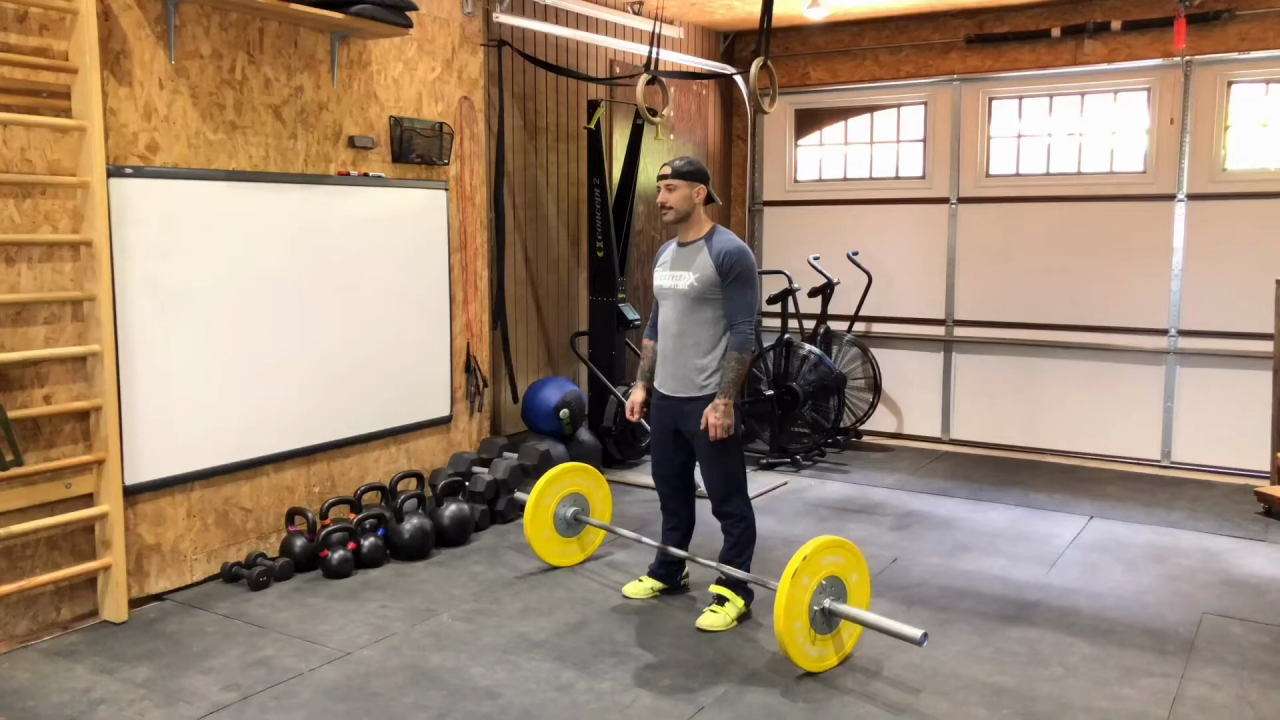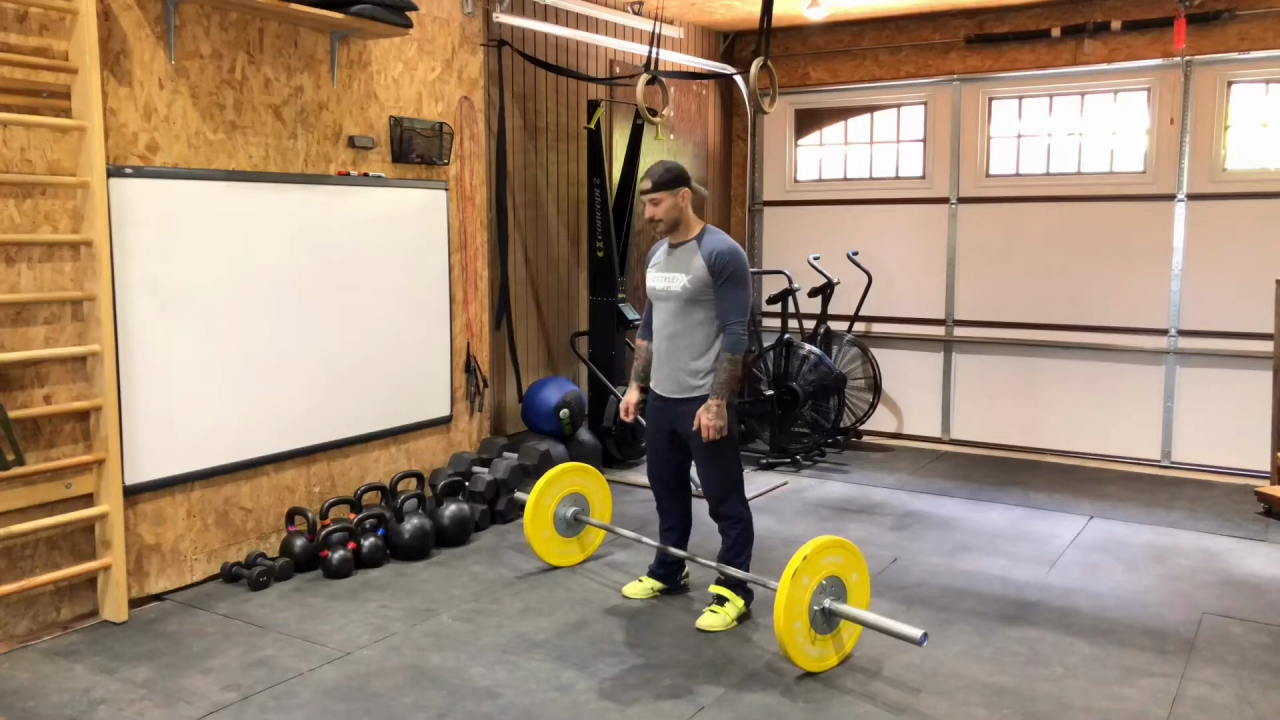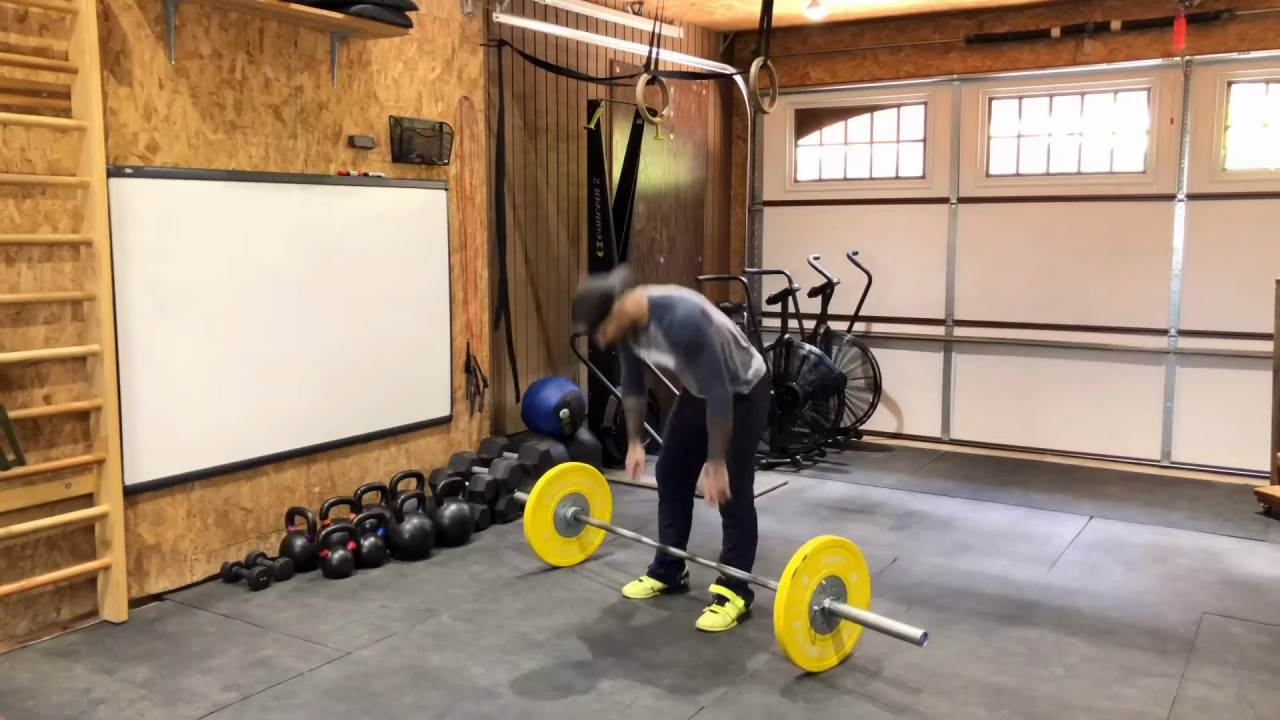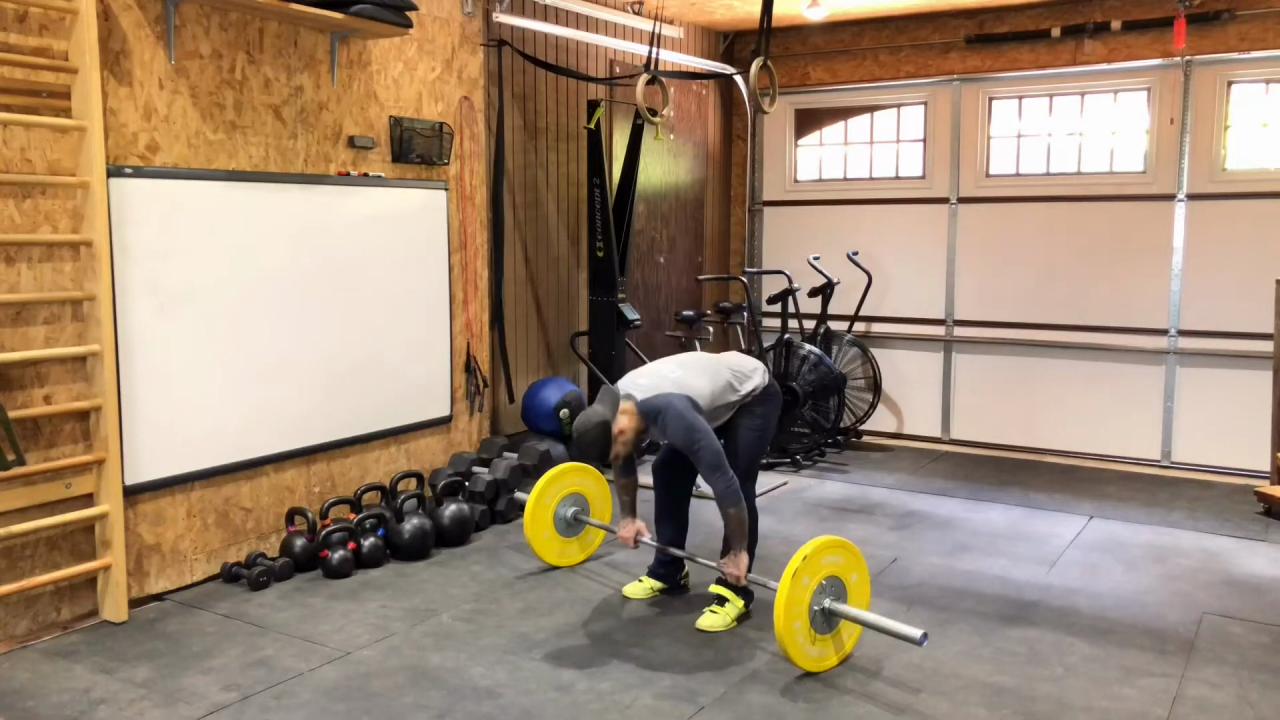
dt=0.4s
person 1, frame 1
left shoulder: (729, 253)
right shoulder: (665, 254)
left elbow: (742, 334)
left wrist: (725, 401)
right wrist: (642, 385)
left hip: (708, 401)
right hip: (667, 397)
left knee: (727, 499)
right knee: (671, 491)
left ankle: (734, 592)
right ankle: (668, 572)
person 1, frame 2
left shoulder: (721, 253)
right shoulder: (657, 255)
left elbow: (735, 334)
left wrist: (718, 401)
right wrist: (636, 385)
left hip: (704, 401)
right hip: (662, 398)
left knee: (724, 499)
right knee: (667, 489)
left ankle: (734, 592)
right ankle: (668, 572)
person 1, frame 3
left shoulder: (682, 319)
right shoulder: (628, 324)
left elbow: (719, 394)
right elbow: (632, 383)
left wrist: (716, 464)
right wrist: (635, 442)
left hip: (743, 391)
right hip: (697, 393)
left knee: (732, 492)
right knee: (669, 474)
left ankle: (734, 592)
right ankle: (667, 572)
person 1, frame 4
left shoulder: (674, 416)
right shoulder: (615, 408)
left elbow: (723, 482)
right elbow: (624, 467)
left wrist: (738, 552)
right wrist: (628, 517)
left hip: (753, 397)
right hip: (715, 394)
left knee: (737, 485)
right knee: (666, 472)
left ankle: (733, 592)
right ankle: (668, 571)
